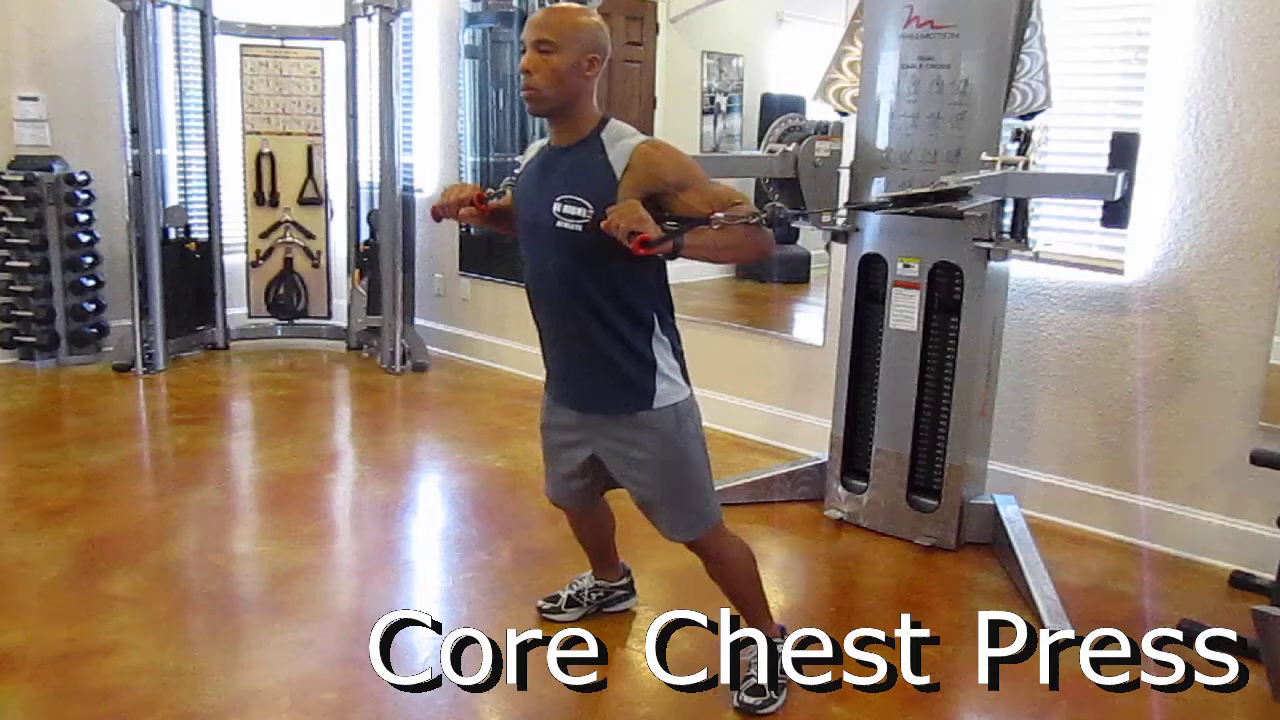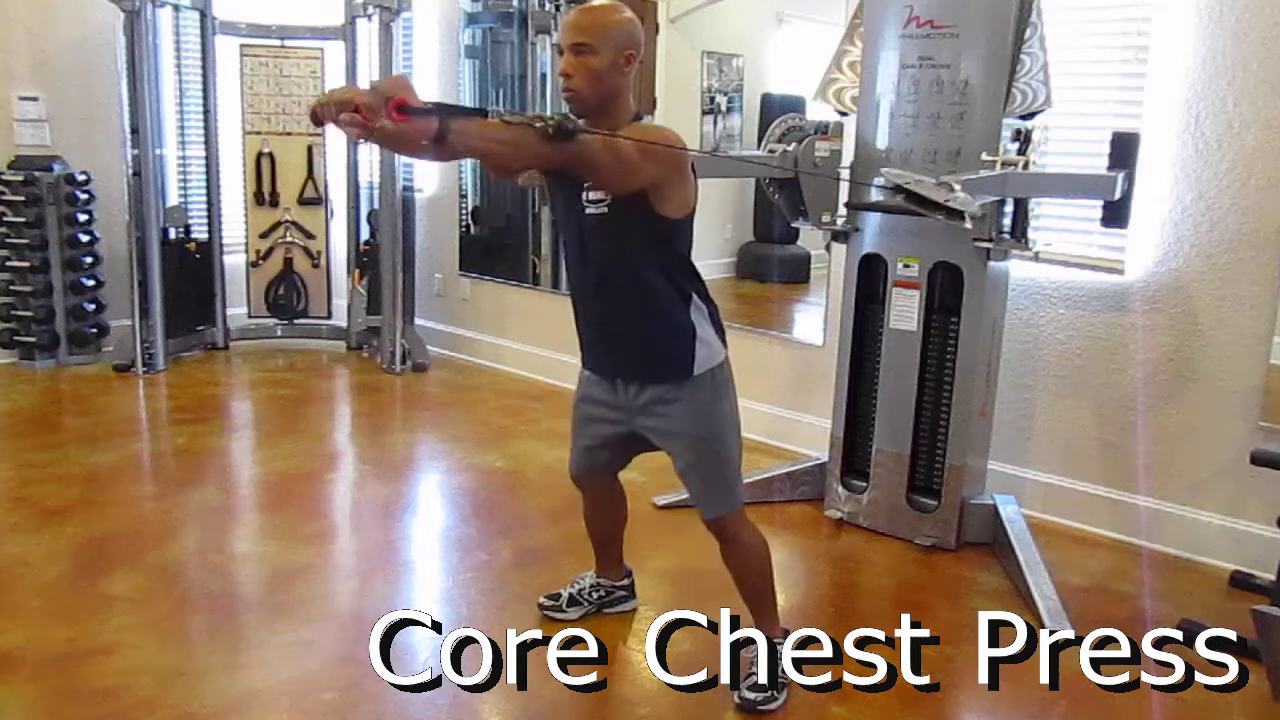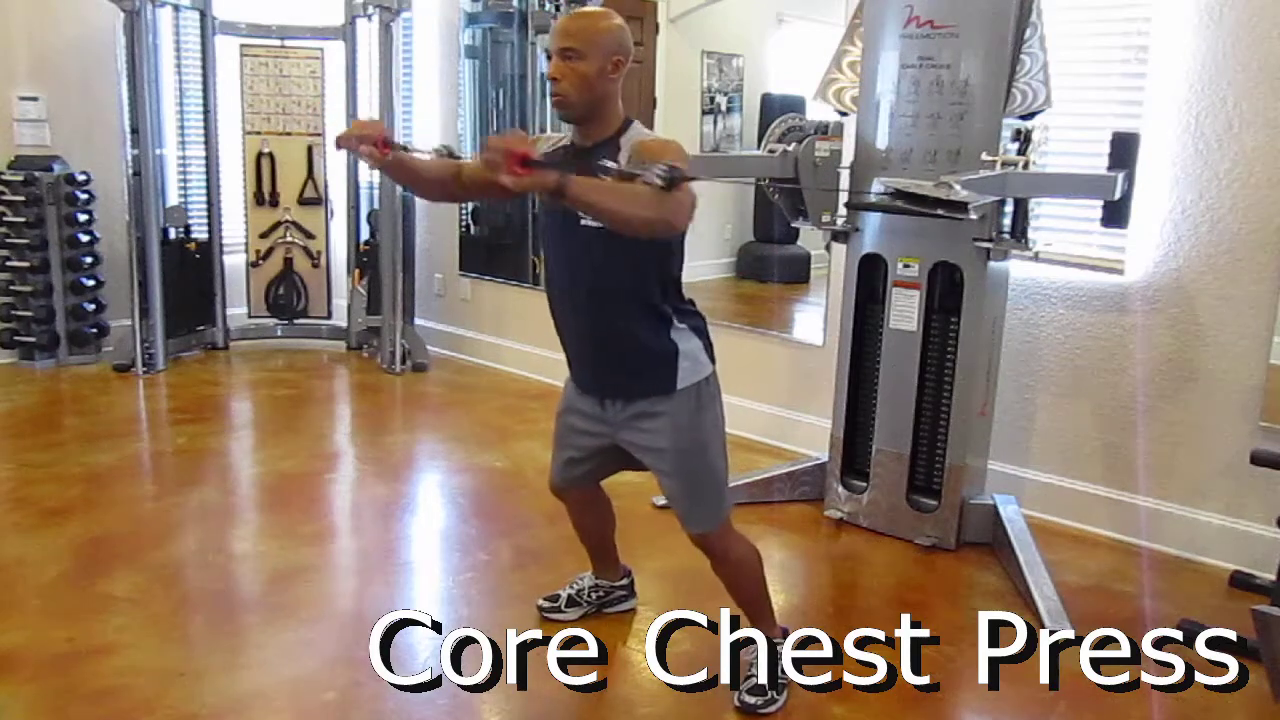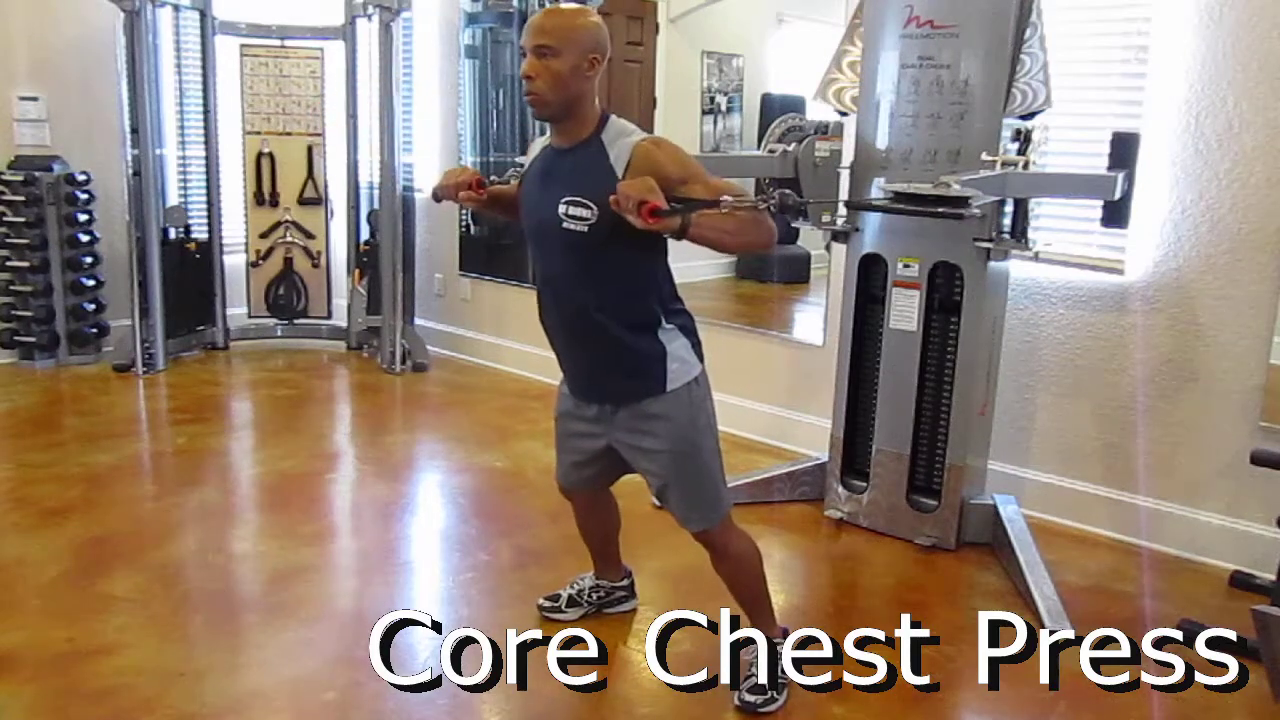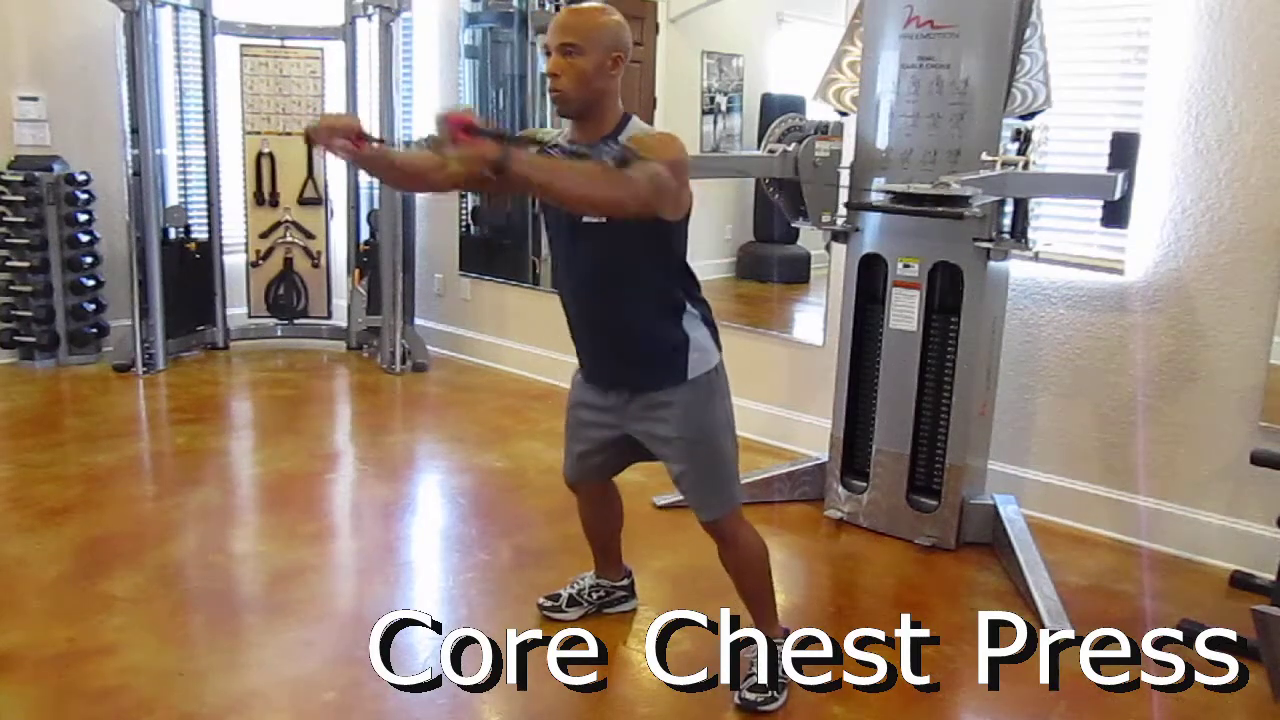
dt=0.7s
person 1, frame 1
left shoulder: (641, 160)
right shoulder: (534, 161)
left elbow: (756, 235)
left wrist: (667, 238)
right wrist: (477, 209)
left hip: (642, 399)
right hip: (566, 391)
left knee: (702, 534)
right knee: (573, 497)
left ankle: (768, 644)
right ankle: (610, 583)
person 1, frame 2
left shoulder: (657, 150)
right shoulder: (555, 140)
left elbow: (551, 151)
right elbow: (461, 143)
left wrist: (430, 124)
right wrist: (375, 123)
left hip: (684, 373)
right hip: (606, 368)
left knee: (723, 516)
right knee: (591, 474)
left ankle: (771, 643)
right ankle: (612, 583)
person 1, frame 3
left shoulder: (653, 154)
right shoulder: (549, 152)
left elbow: (665, 215)
right elbow: (454, 183)
left wrist: (554, 182)
right wrist: (388, 157)
left hip: (668, 385)
right hip: (591, 380)
left knee: (709, 528)
right knee: (570, 483)
left ankle: (769, 643)
right ankle: (610, 583)
person 1, frame 4
left shoulder: (642, 155)
right shoulder: (540, 157)
left elbow: (760, 228)
left wrist: (673, 219)
right wrist: (483, 195)
left hip: (657, 385)
right hip: (582, 383)
left knee: (709, 525)
right knee: (581, 485)
left ankle: (769, 644)
right ankle: (611, 584)
person 1, frame 5
left shoulder: (654, 151)
right shoulder: (546, 150)
left elbow: (617, 196)
right elbow: (437, 171)
left wrist: (500, 158)
right wrist: (362, 149)
left hip: (678, 374)
right hip: (600, 372)
left knee: (720, 517)
right knee: (586, 478)
left ankle: (770, 643)
right ankle: (612, 582)
